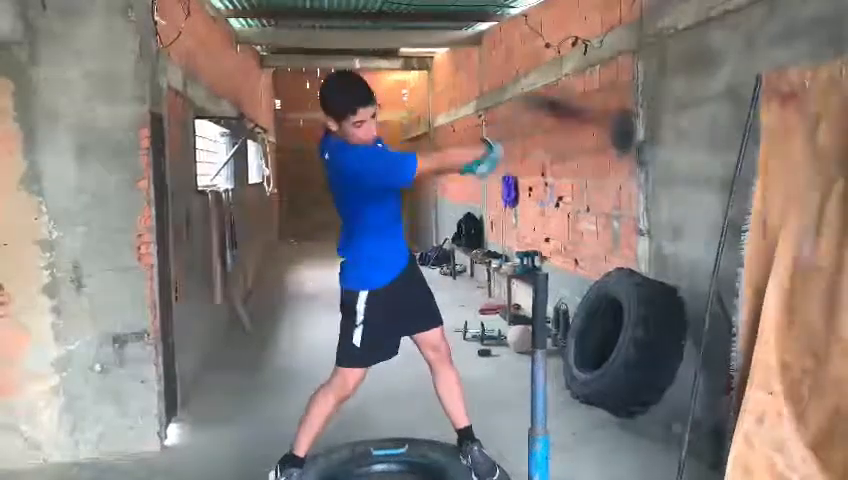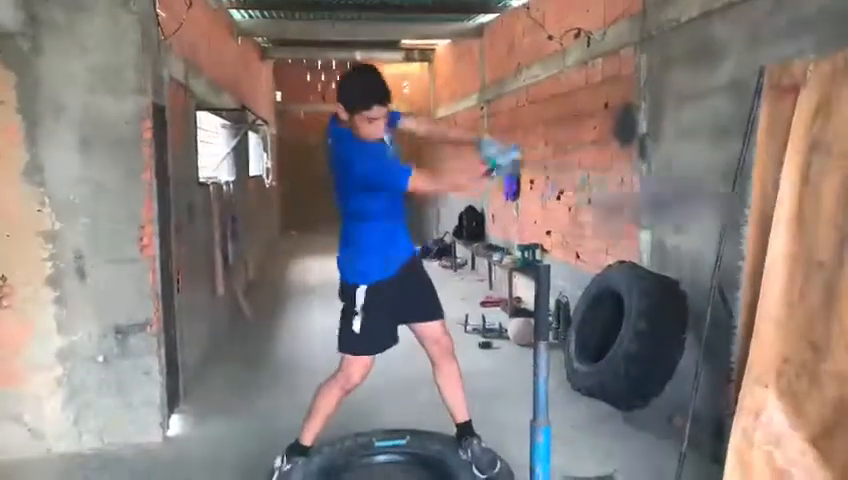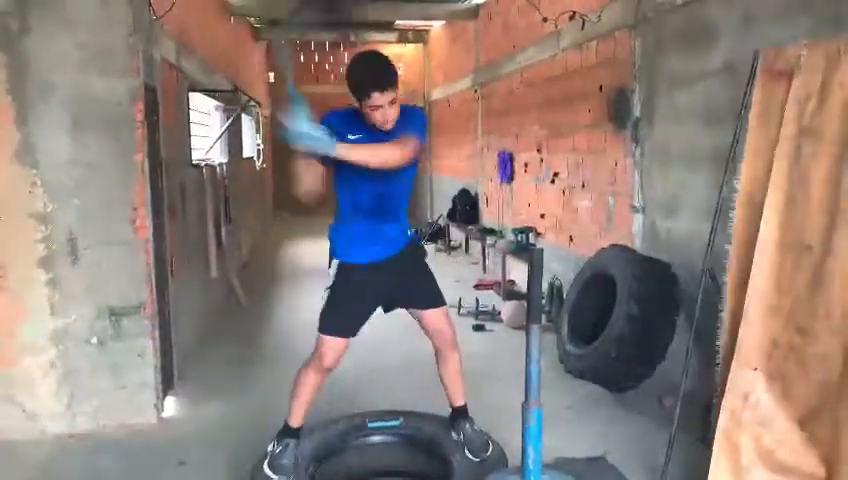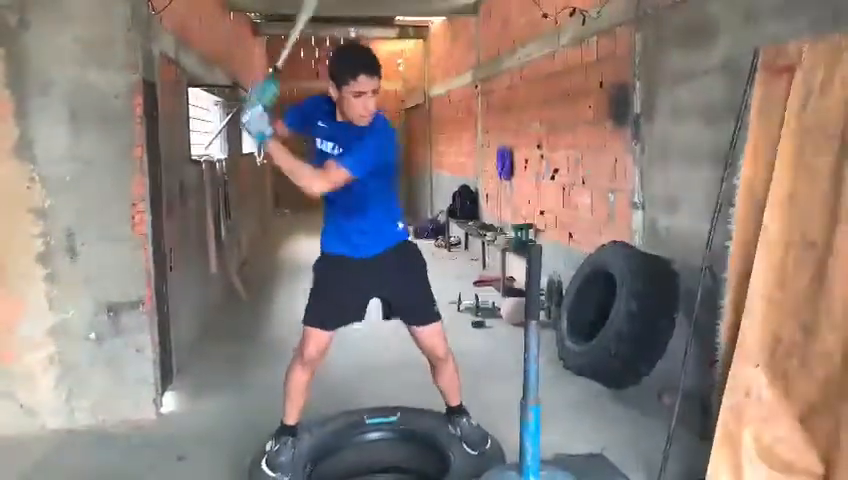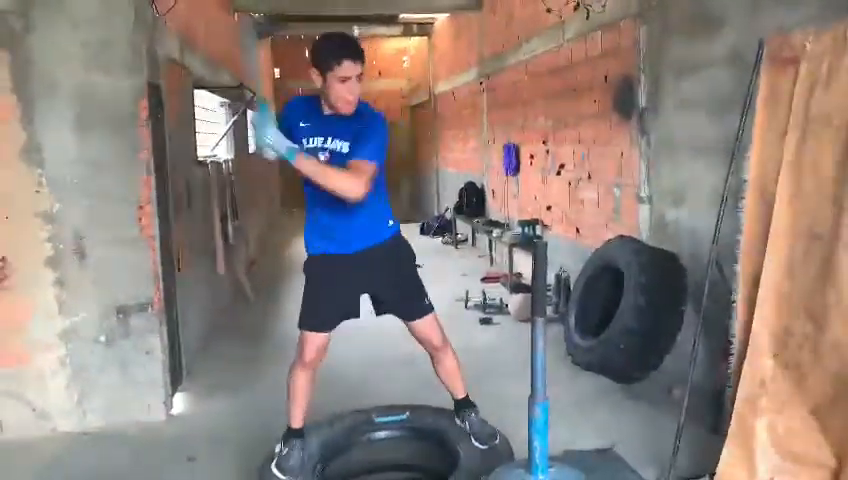
dt=1s
person 1, frame 1
left shoulder: (361, 134)
right shoulder: (357, 162)
left elbow: (402, 163)
right elbow: (433, 162)
left wrist: (466, 161)
right wrist: (484, 150)
left hip: (400, 266)
right hip: (369, 282)
left knee: (439, 352)
right knee: (345, 382)
left ankle: (468, 444)
person 1, frame 2
left shoulder: (359, 125)
right shoulder: (351, 156)
left elbow: (423, 127)
right elbow: (430, 185)
left wrist: (478, 141)
right wrist: (484, 168)
left hip: (402, 259)
right hip: (367, 273)
left knee: (441, 347)
right knee: (352, 374)
left ankle: (467, 437)
person 1, frame 3
left shoulder: (412, 118)
right shoulder: (337, 122)
left elbow: (396, 156)
right elbow: (308, 185)
left wrist: (335, 148)
right wrist: (314, 147)
left hip: (400, 249)
right hip: (355, 259)
left knee: (445, 336)
right knee: (325, 357)
left ankle: (460, 419)
right ankle: (288, 438)
person 1, frame 4
left shoulder: (379, 136)
right shoulder: (317, 109)
left elbow: (317, 184)
right elbow: (279, 128)
left wrist: (266, 139)
right wrist: (267, 126)
left hip: (392, 251)
right hip: (339, 255)
left knee: (437, 347)
right knee: (309, 353)
left ankle: (458, 416)
right ankle: (285, 436)
person 1, frame 5
left shoulder: (371, 124)
right shoulder: (297, 111)
left elbow: (354, 188)
right elbow: (282, 152)
left wrist: (294, 155)
right wrist: (272, 141)
left hip: (383, 247)
right hip: (328, 255)
left knee: (433, 338)
right knee: (308, 354)
left ankle: (466, 410)
right ankle: (293, 438)
